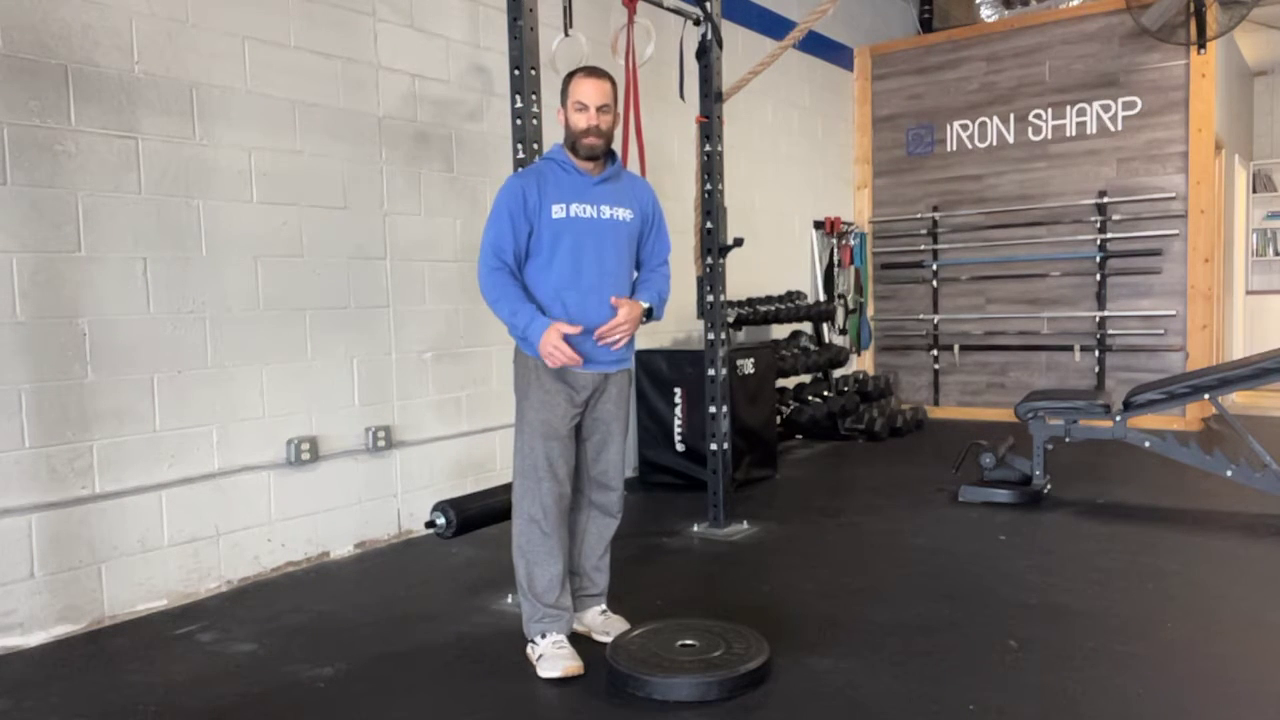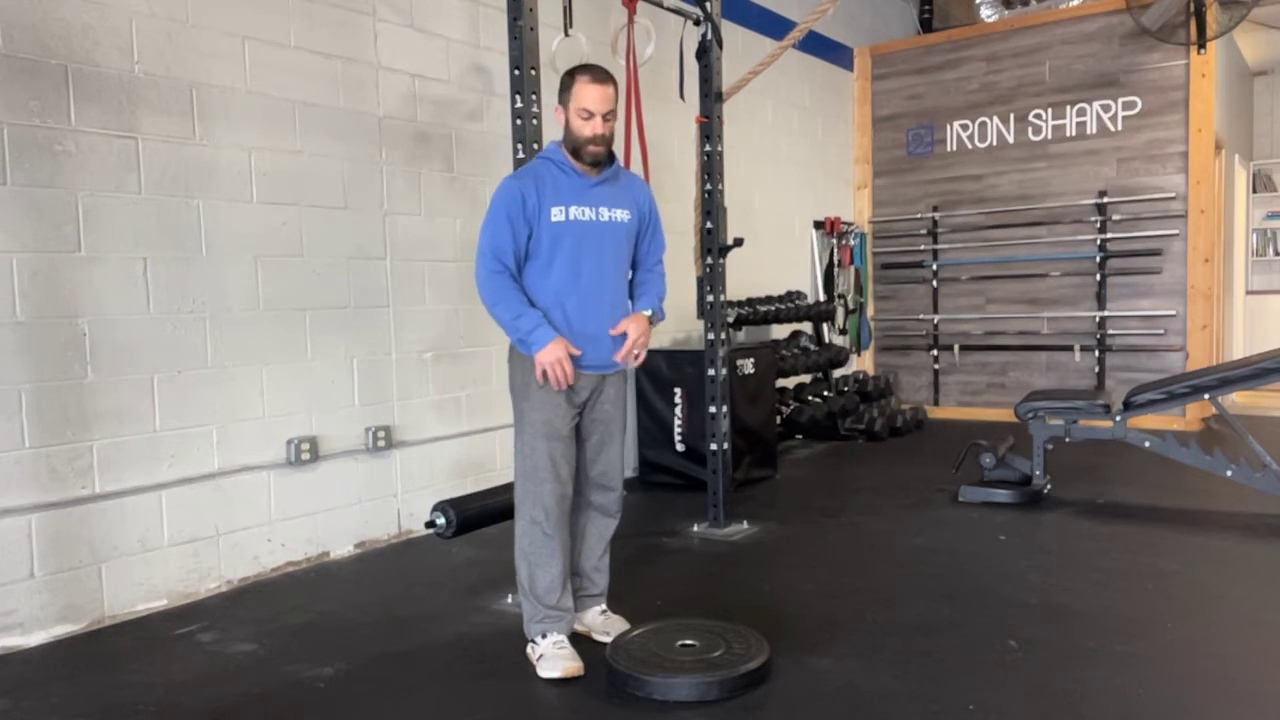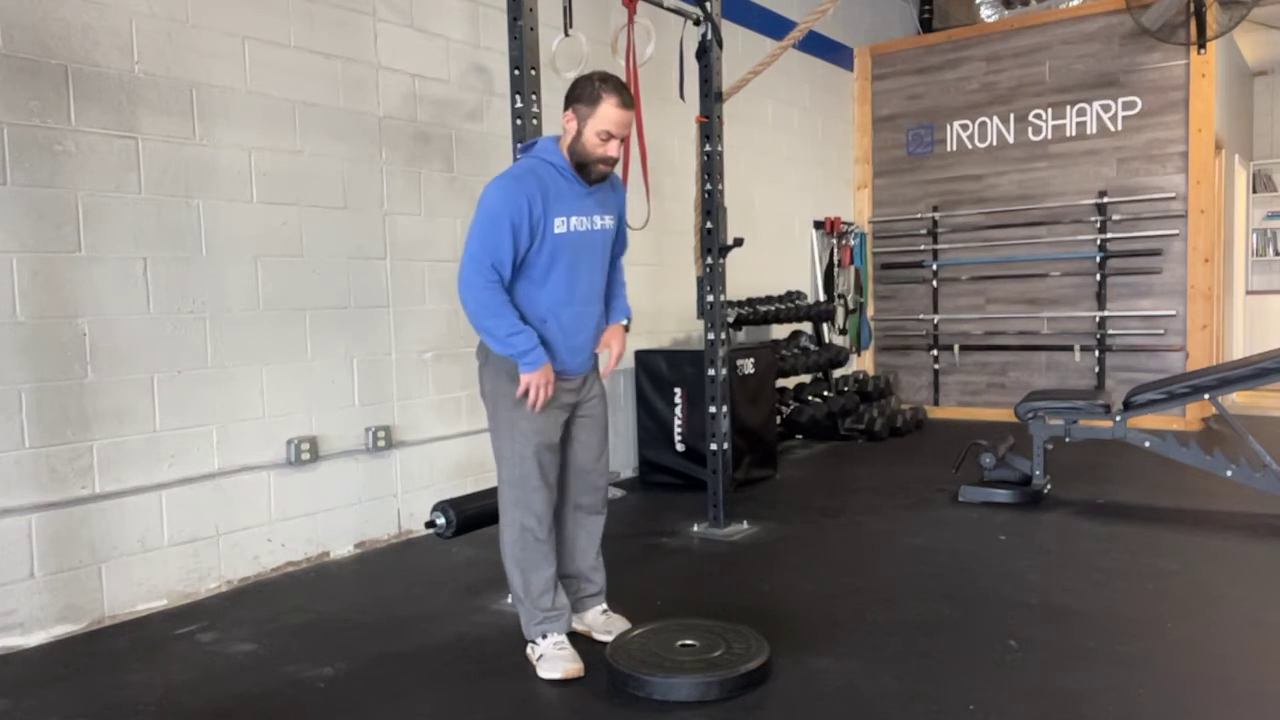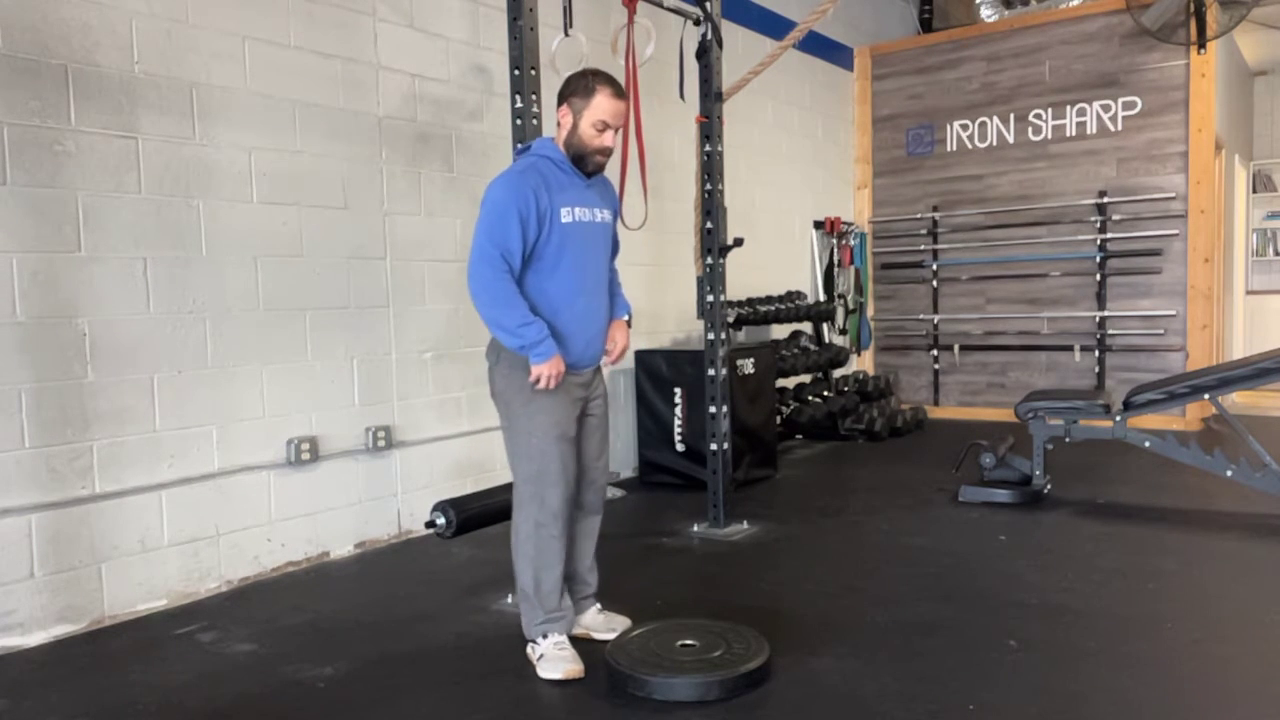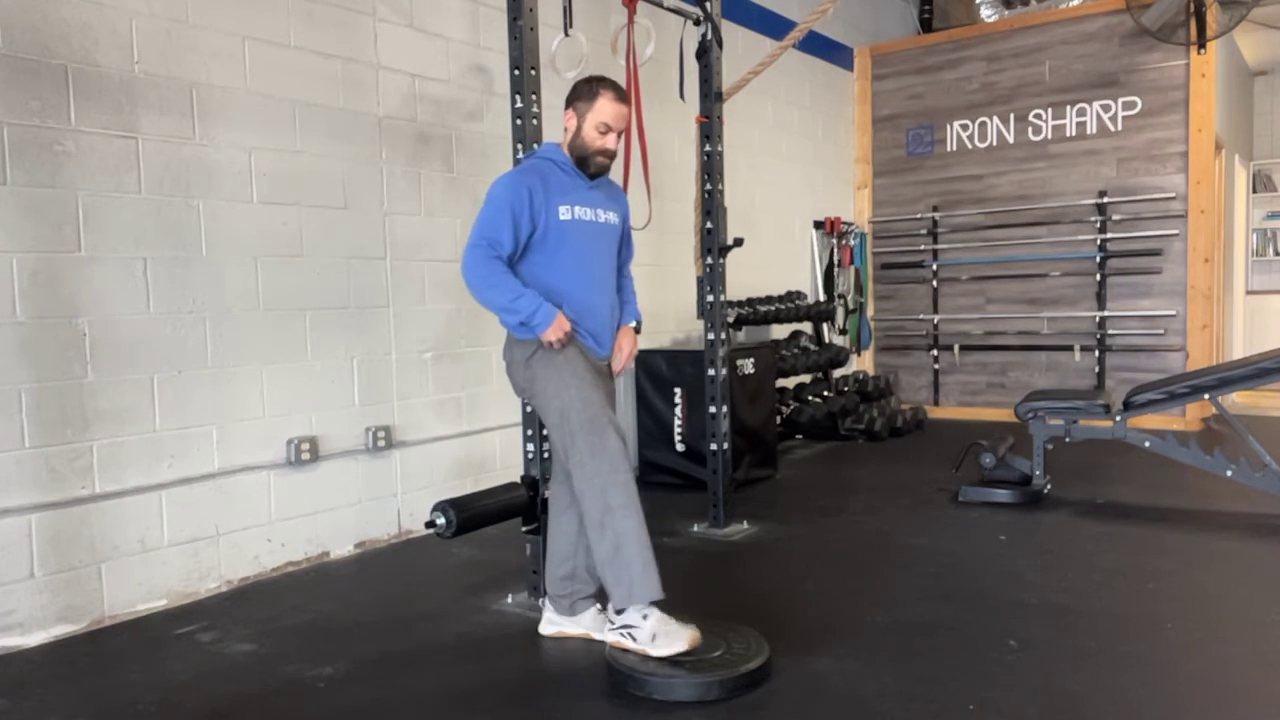
dt=0.5s
person 1, frame 1
left shoulder: (638, 194)
right shoulder: (527, 187)
left elbow: (656, 267)
right elbow: (495, 270)
left wrist: (641, 305)
right wrist: (536, 328)
left hip: (613, 368)
right hip: (548, 367)
left knee: (602, 492)
right knee: (544, 495)
left ankle: (589, 603)
right ankle: (546, 628)
person 1, frame 2
left shoulder: (634, 192)
right shoulder: (524, 187)
left elbow: (650, 265)
right elbow: (493, 274)
left wrist: (645, 313)
right wrist: (538, 336)
left hip: (610, 370)
right hip: (546, 368)
left knee: (602, 493)
right knee: (545, 496)
left ankle: (590, 603)
right ankle: (547, 628)
person 1, frame 3
left shoulder: (611, 191)
right shoulder: (517, 189)
right elbow: (479, 283)
left wrist: (616, 321)
right wrist: (530, 359)
left hip: (584, 371)
right hip: (524, 374)
left knee: (588, 490)
right knee: (531, 502)
left ankle: (588, 602)
right ankle: (545, 630)
person 1, frame 4
left shoulder: (603, 191)
right shoulder: (520, 185)
right elbow: (488, 276)
left wrist: (619, 315)
right wrist: (540, 348)
left hip: (587, 368)
right hip: (533, 368)
left knee: (587, 493)
right knee: (545, 497)
left ankle: (578, 605)
right ankle: (546, 630)
person 1, frame 5
left shoulder: (613, 198)
right shoulder: (524, 185)
right elbow: (480, 264)
left wrist: (628, 323)
right wrist: (541, 314)
left hip: (598, 355)
right hip: (547, 349)
left knee: (579, 477)
right knee: (603, 457)
left ankle: (567, 606)
right ankle: (633, 611)
